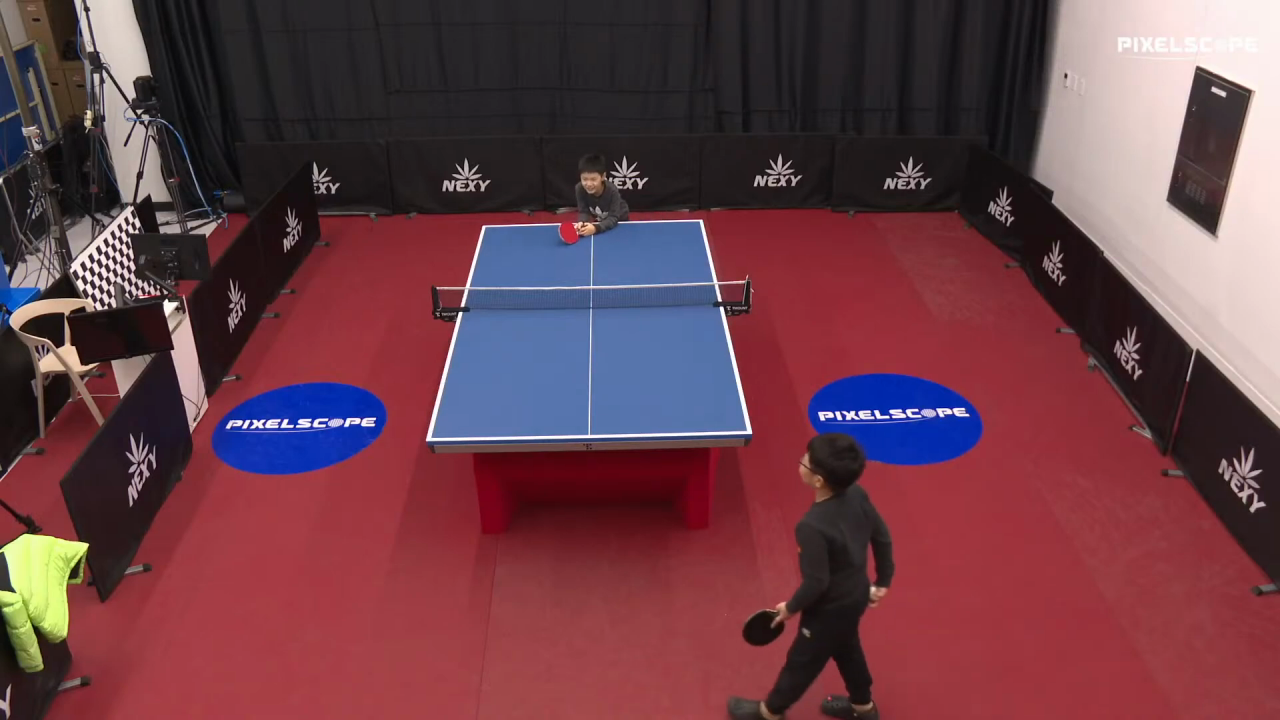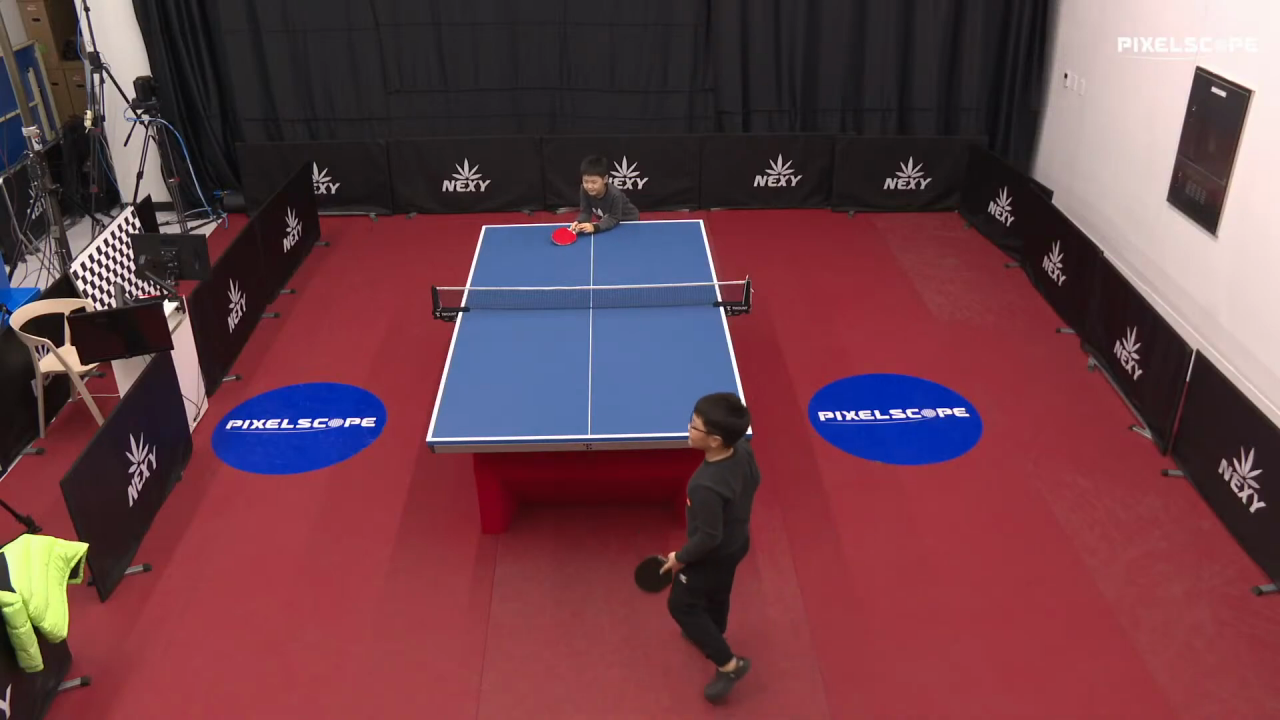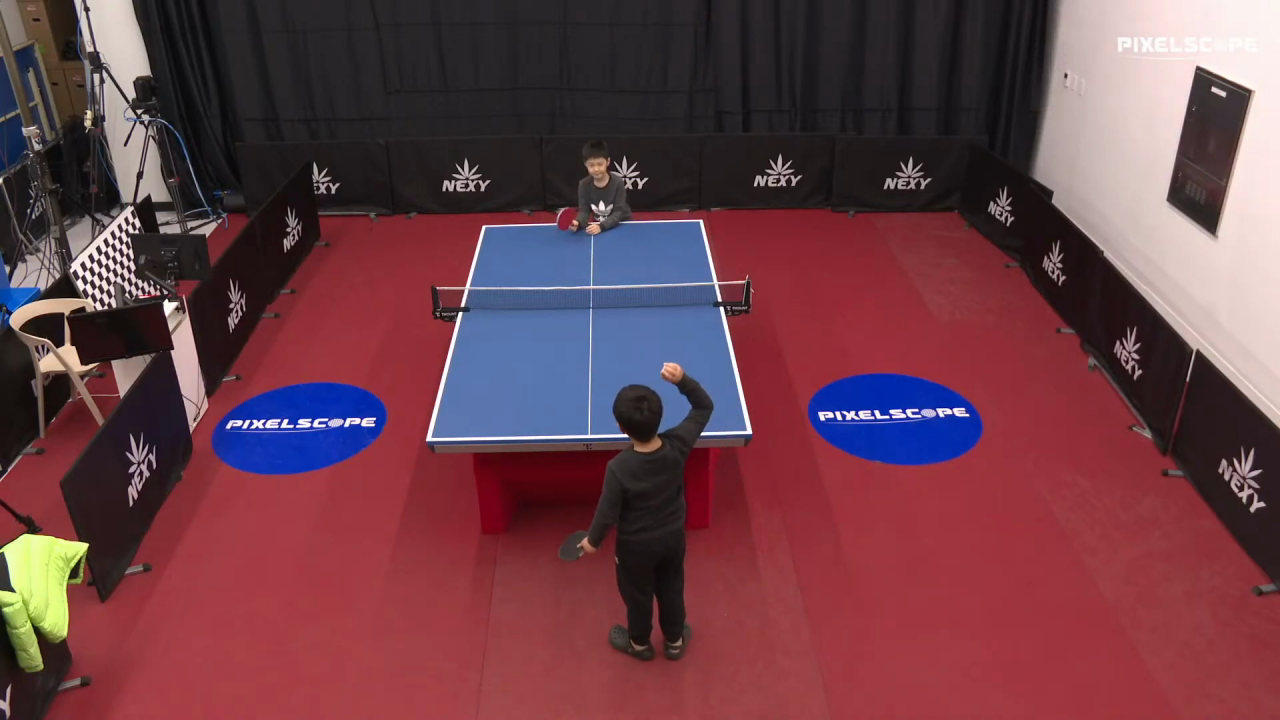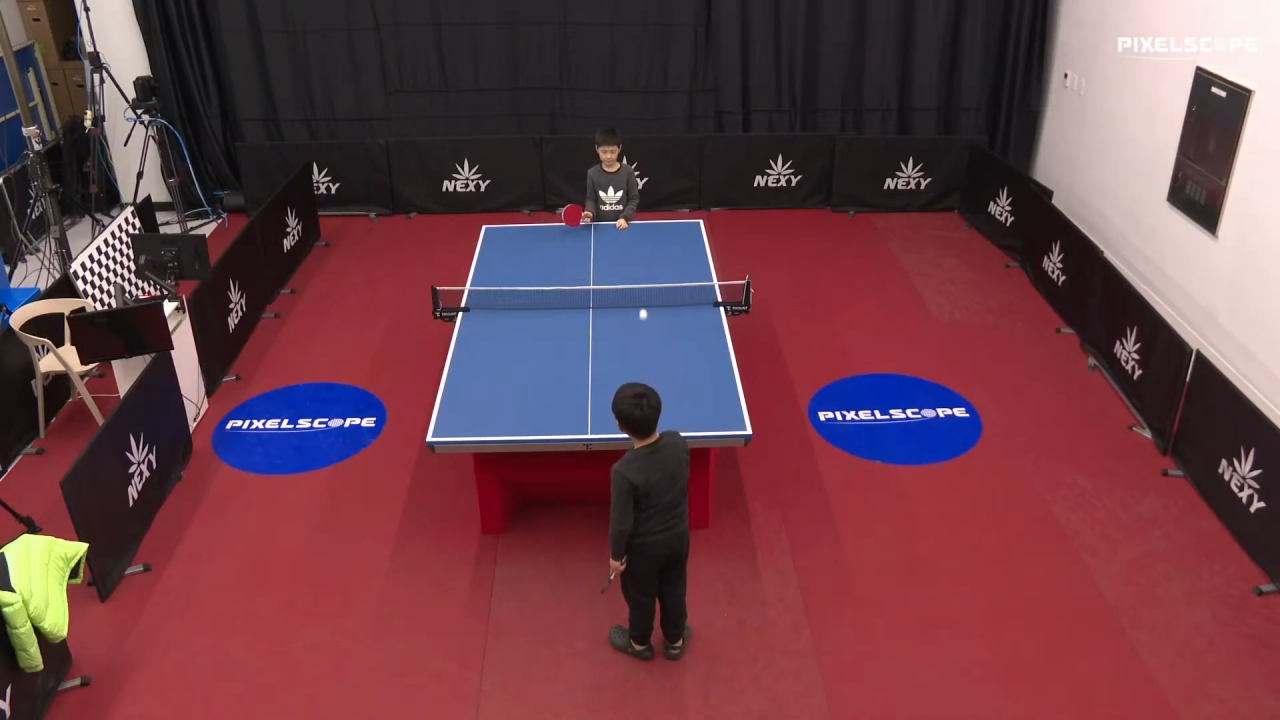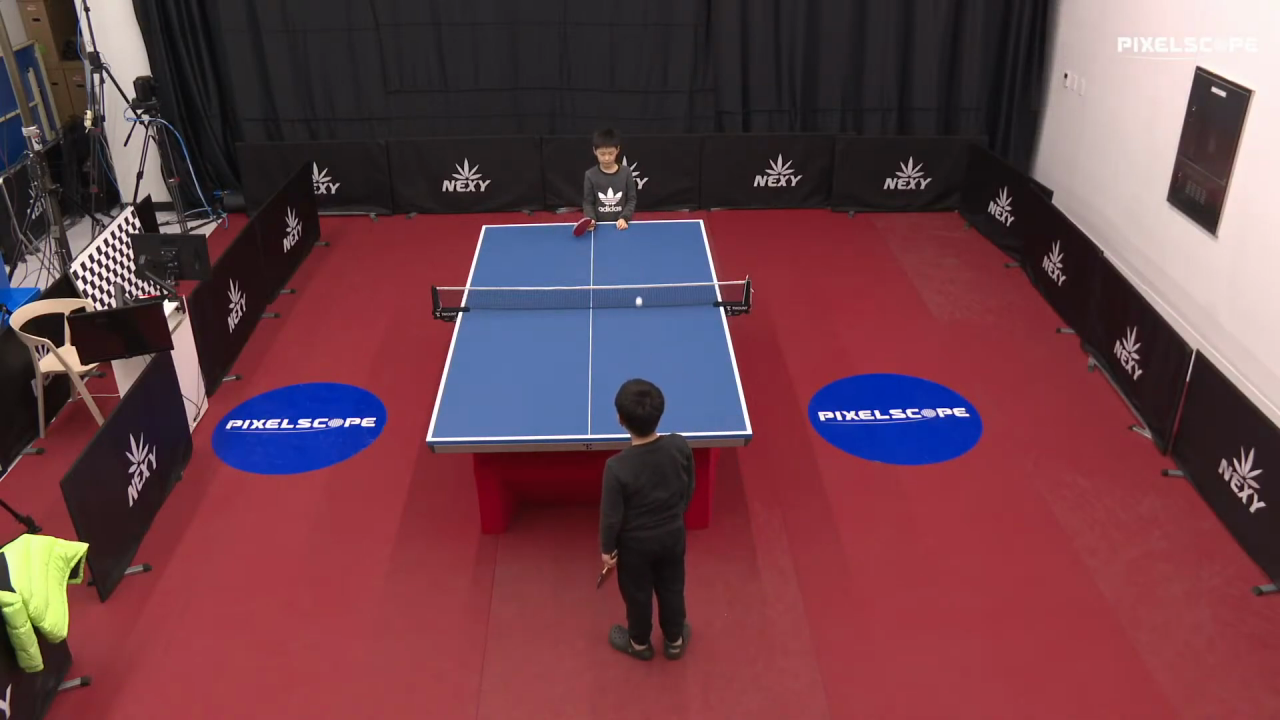
dt=1s
person 1, frame 1
left shoulder: (814, 528)
right shoulder: (857, 496)
left elbow: (816, 583)
right elbow: (881, 537)
left wrist: (789, 608)
right wrist: (882, 581)
left hip: (829, 607)
right hip: (854, 595)
left knee: (803, 661)
right knee: (845, 647)
person 1, frame 2
left shoulder: (707, 485)
right shoulder: (743, 451)
left elbow: (708, 538)
right elbow: (753, 483)
left wrist: (680, 558)
left hip: (711, 555)
right hip: (737, 544)
left knee: (682, 605)
right knee: (717, 595)
left ankle: (728, 664)
right ankle: (711, 638)
person 1, frame 3
left shoulder: (619, 468)
right shoulder: (678, 446)
left elbow: (608, 514)
right elbow: (704, 407)
left wrist: (592, 540)
right wrist: (682, 379)
left hip: (636, 545)
right hip: (673, 536)
left knee: (638, 595)
right knee: (672, 589)
left ankle: (639, 643)
right ankle: (675, 640)
person 1, frame 4
left shoulder: (624, 471)
right shoulder: (677, 443)
left elbow: (621, 521)
left wrist: (616, 554)
left hip: (643, 546)
right hip: (678, 536)
left knee: (640, 596)
right knee: (674, 590)
left ankle: (640, 643)
right ankle: (675, 640)
person 1, frame 5
left shoulder: (617, 466)
right shoulder: (680, 446)
left elbow: (611, 515)
right elbow: (689, 488)
left wrist: (607, 548)
left hip: (635, 543)
right hip: (673, 534)
left knee: (637, 593)
right knee: (672, 588)
left ankle: (639, 643)
right ankle: (675, 640)
